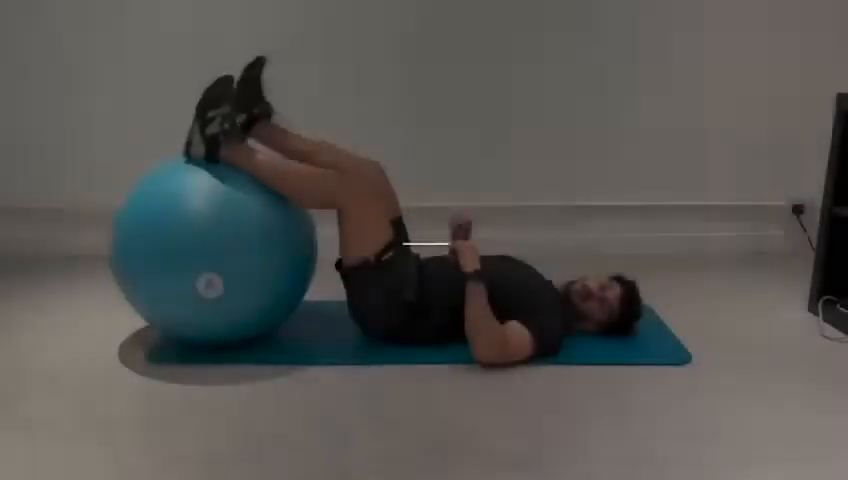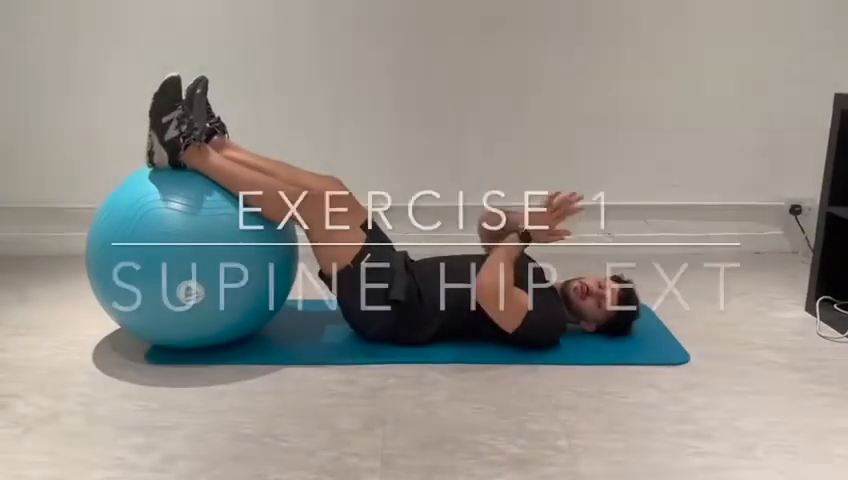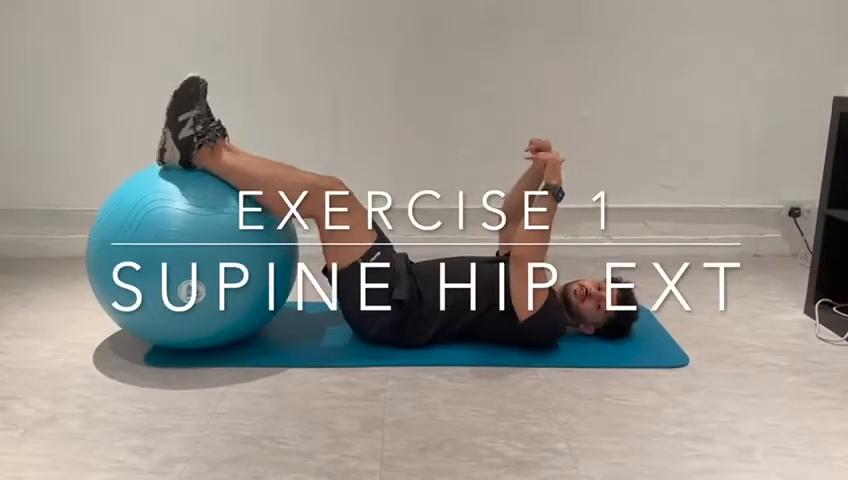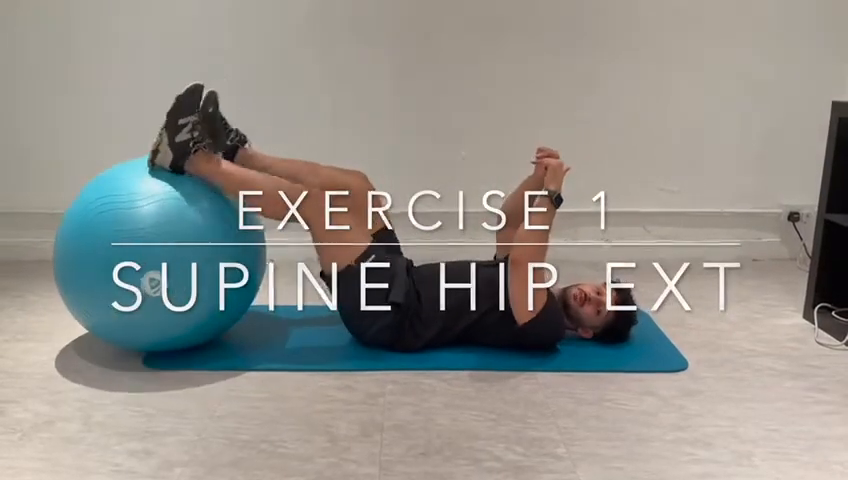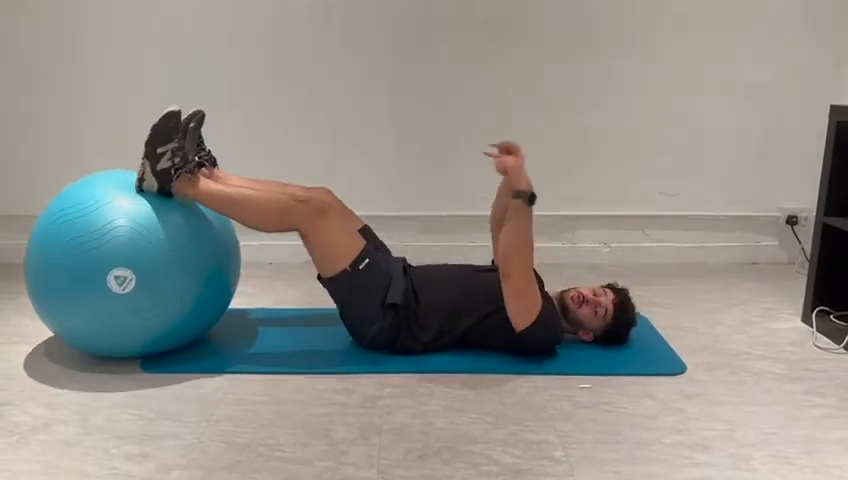
dt=1s
person 1, frame 1
left shoulder: (550, 326)
right shoulder: (542, 292)
left elbow: (488, 349)
left wrist: (471, 274)
right wrist: (461, 248)
left hip: (394, 310)
right hip: (411, 280)
left knee: (355, 188)
right knee: (367, 177)
left ankle: (226, 147)
right ankle: (261, 124)
person 1, frame 2
left shoulder: (546, 322)
right shoulder: (537, 279)
left elbow: (484, 291)
right elbow: (489, 228)
left wrist: (524, 232)
right wrist: (527, 224)
left hip: (392, 310)
right hip: (400, 278)
left knee: (318, 203)
right knee: (328, 190)
left ankle: (187, 152)
right ankle: (213, 143)
person 1, frame 3
left shoulder: (544, 322)
right shoulder: (535, 290)
left elbow: (523, 256)
right elbow: (510, 221)
left wrist: (552, 191)
right wrist: (538, 169)
left hip: (390, 312)
right hip: (400, 281)
left knee: (327, 197)
right knee: (330, 191)
left ankle: (198, 152)
right ankle: (214, 146)
person 1, frame 4
left shoulder: (544, 326)
right shoulder: (538, 292)
left elbow: (524, 261)
right elbow: (508, 222)
left wrist: (552, 196)
right wrist: (539, 178)
left hip: (387, 314)
right hip: (396, 282)
left knee: (314, 202)
right knee: (355, 185)
left ankle: (193, 157)
right ankle: (235, 152)
person 1, frame 5
left shoulder: (542, 330)
right shoulder: (533, 297)
left elbow: (512, 267)
right elbow: (500, 228)
left wrist: (525, 193)
right wrist: (511, 180)
left hip: (388, 316)
right hip: (398, 285)
left knee: (312, 208)
right knee: (316, 198)
left ankle: (178, 181)
right ankle: (205, 172)
